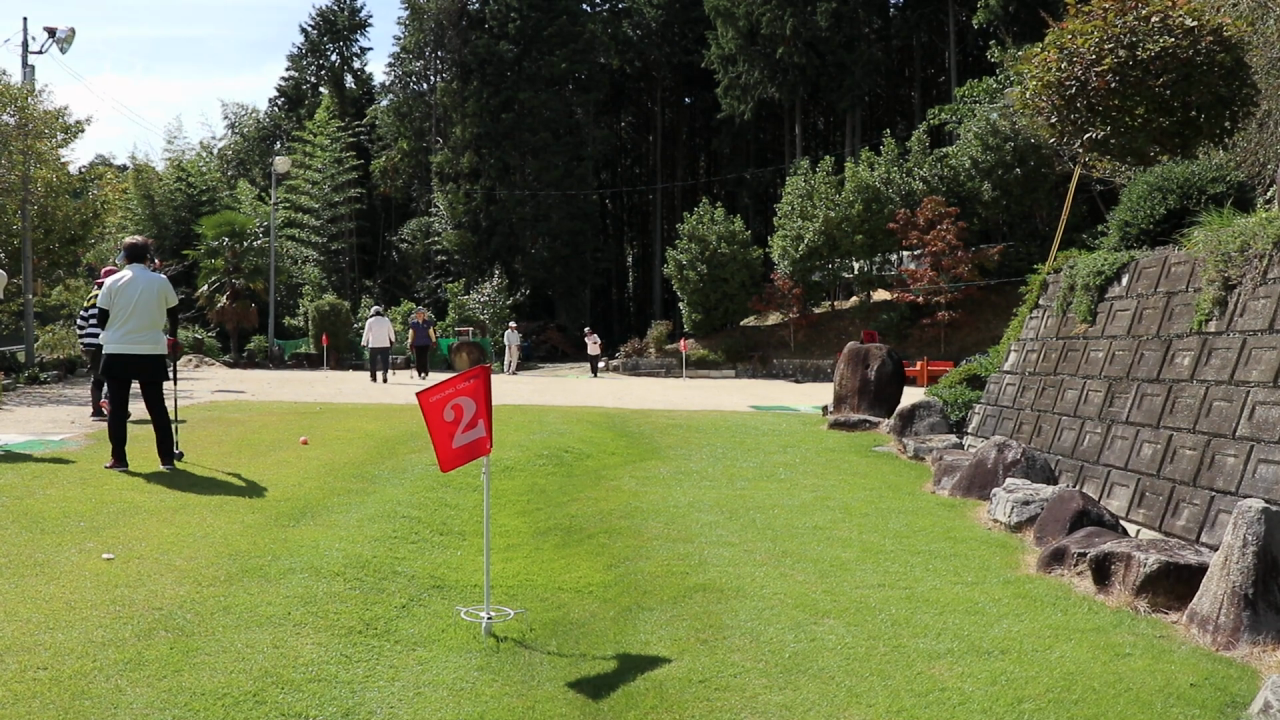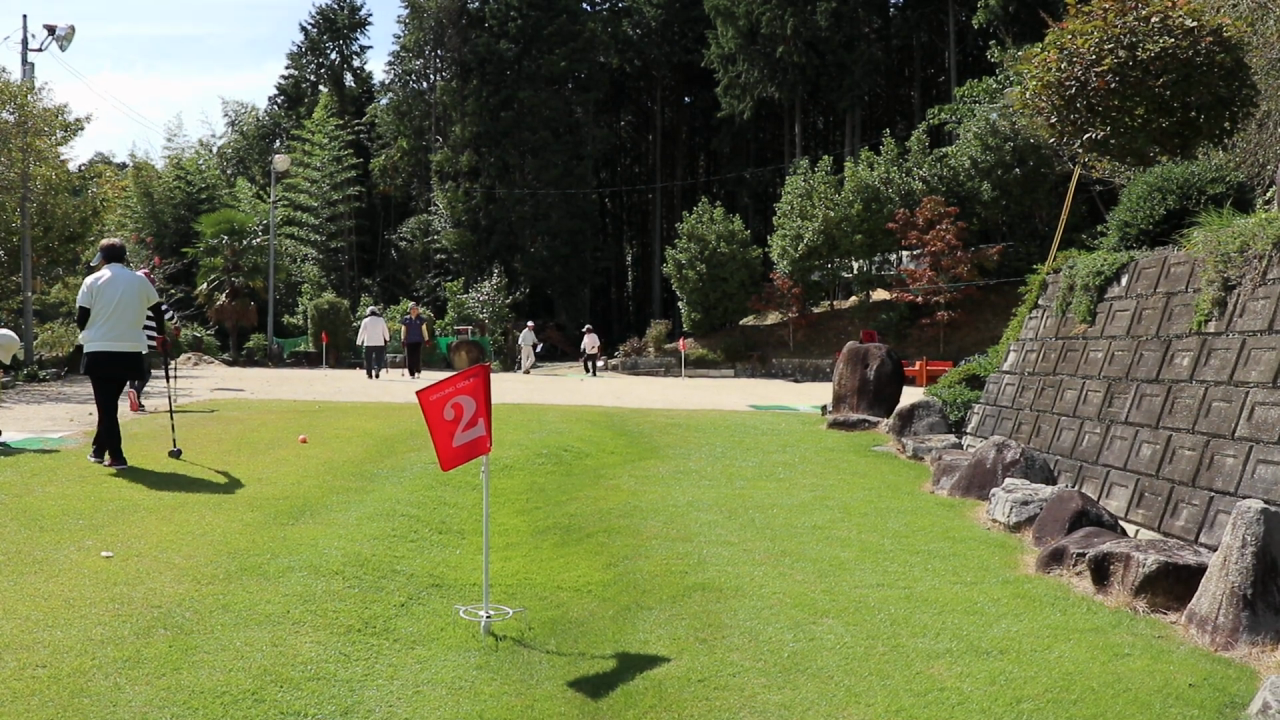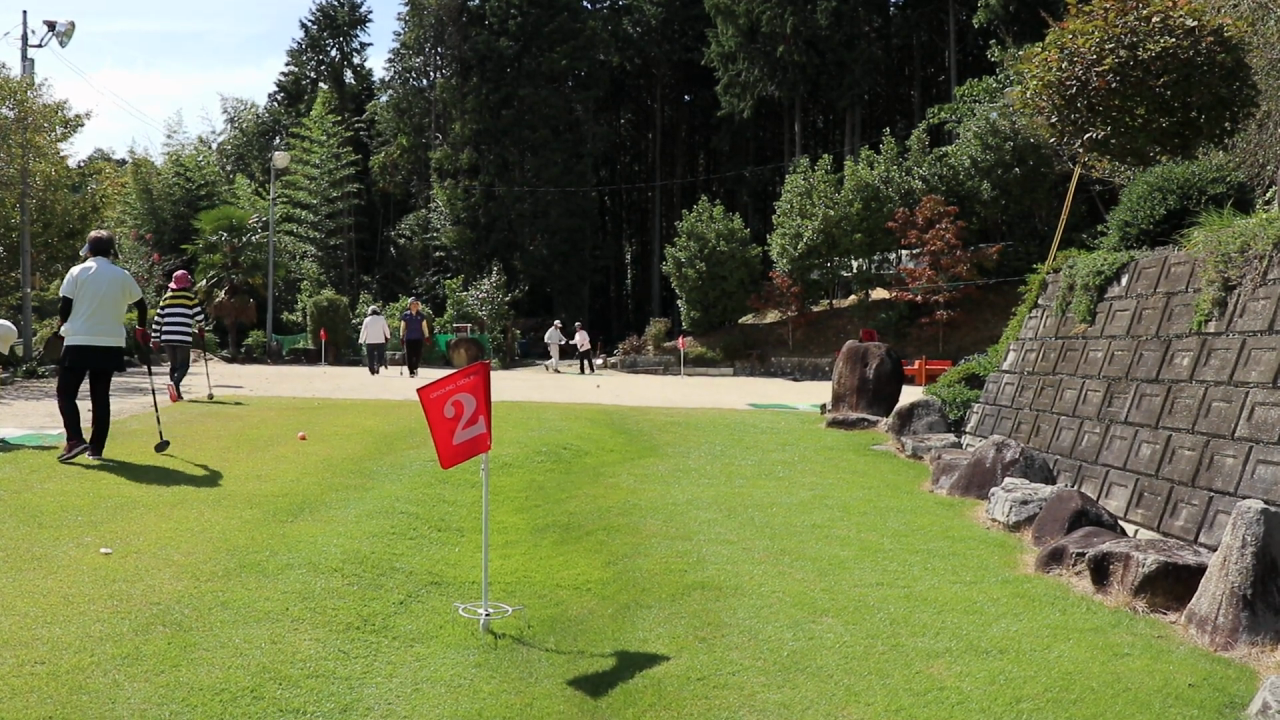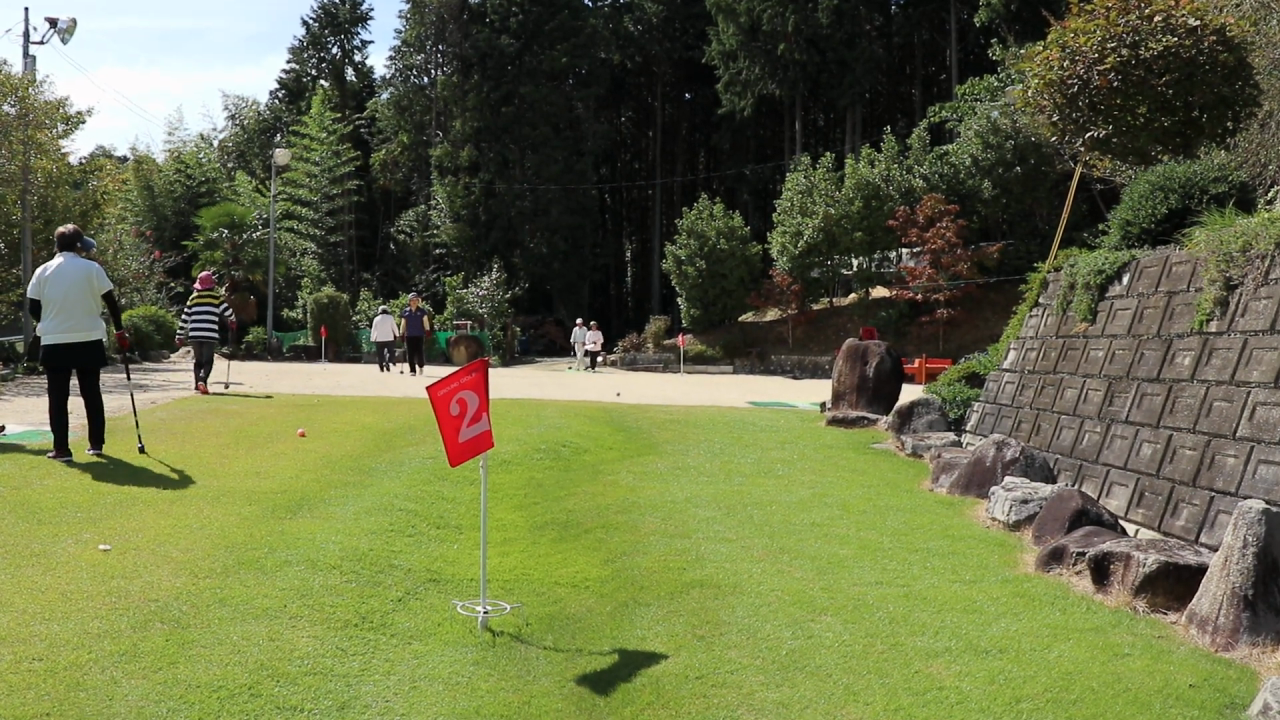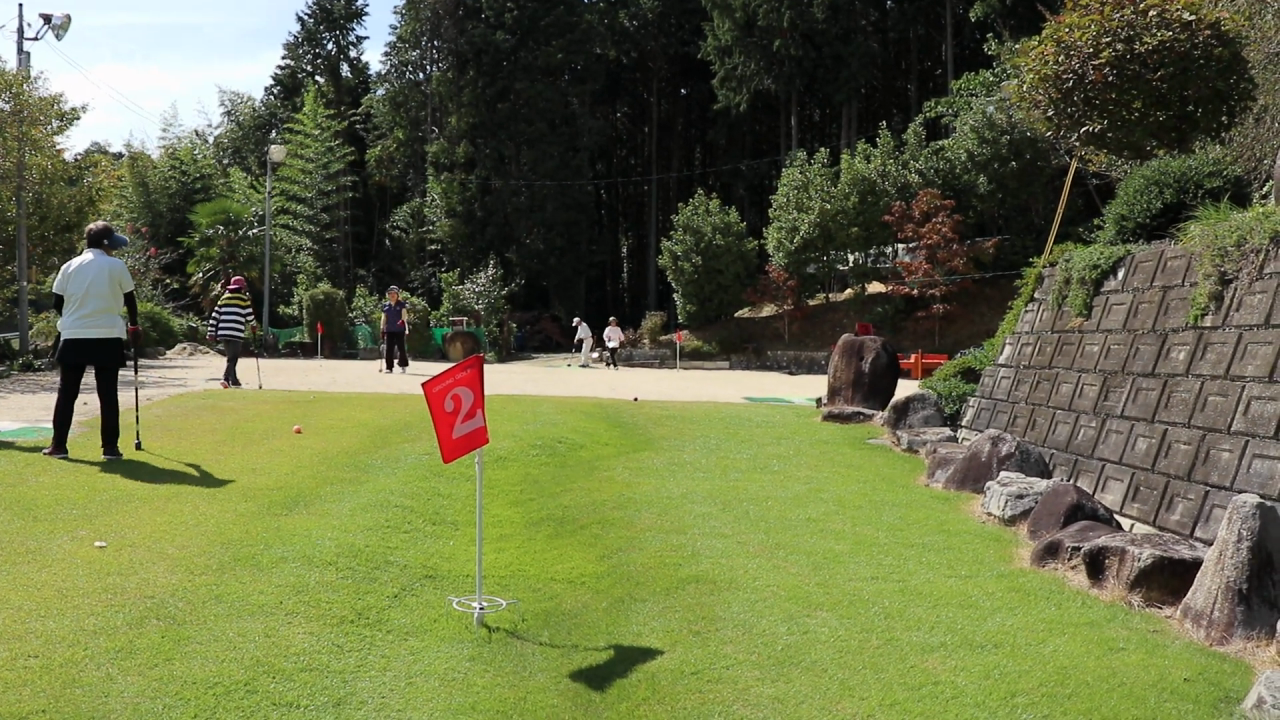
dt=1s
person 1, frame 1
left shoulder: (112, 281)
right shoulder: (161, 281)
left elbow: (101, 319)
right elbow: (173, 314)
right wrist: (172, 338)
left hip: (117, 352)
right hip: (152, 353)
left knee: (117, 408)
right knee: (157, 407)
left ankle: (119, 458)
right ankle: (167, 457)
person 1, frame 2
left shoulder: (92, 280)
right shoulder: (139, 280)
left elbow: (82, 317)
right elbow: (157, 311)
left wrist: (89, 334)
right wrist: (161, 335)
left hip: (99, 350)
right hip: (130, 350)
left knee: (105, 403)
right knee: (111, 401)
left ankle: (116, 456)
right ankle: (99, 448)
person 1, frame 3
left shoulder: (77, 272)
right shoulder: (123, 276)
left elbow: (65, 308)
right elbow: (141, 306)
left wrist: (64, 325)
right wrist: (142, 329)
left hip: (79, 343)
right hip: (110, 345)
left knee: (66, 394)
right knee: (101, 397)
left ankle: (76, 440)
right ankle: (96, 447)
person 1, frame 4
left shoulder: (43, 271)
right shoulder: (92, 268)
left elbow: (33, 309)
right elbow: (111, 302)
right wrist: (120, 331)
left hip: (54, 342)
right hip: (89, 340)
left knee: (58, 397)
right knee: (92, 394)
left ankle: (61, 449)
right ankle: (96, 444)
person 1, frame 5
left shoulder: (69, 267)
right shoulder: (117, 266)
left elbow: (57, 304)
right elbow: (130, 300)
right wrist: (134, 327)
left hip: (73, 338)
right hip: (108, 338)
left knee: (66, 392)
right knee: (108, 394)
left ankle: (58, 445)
right ankle: (110, 446)
